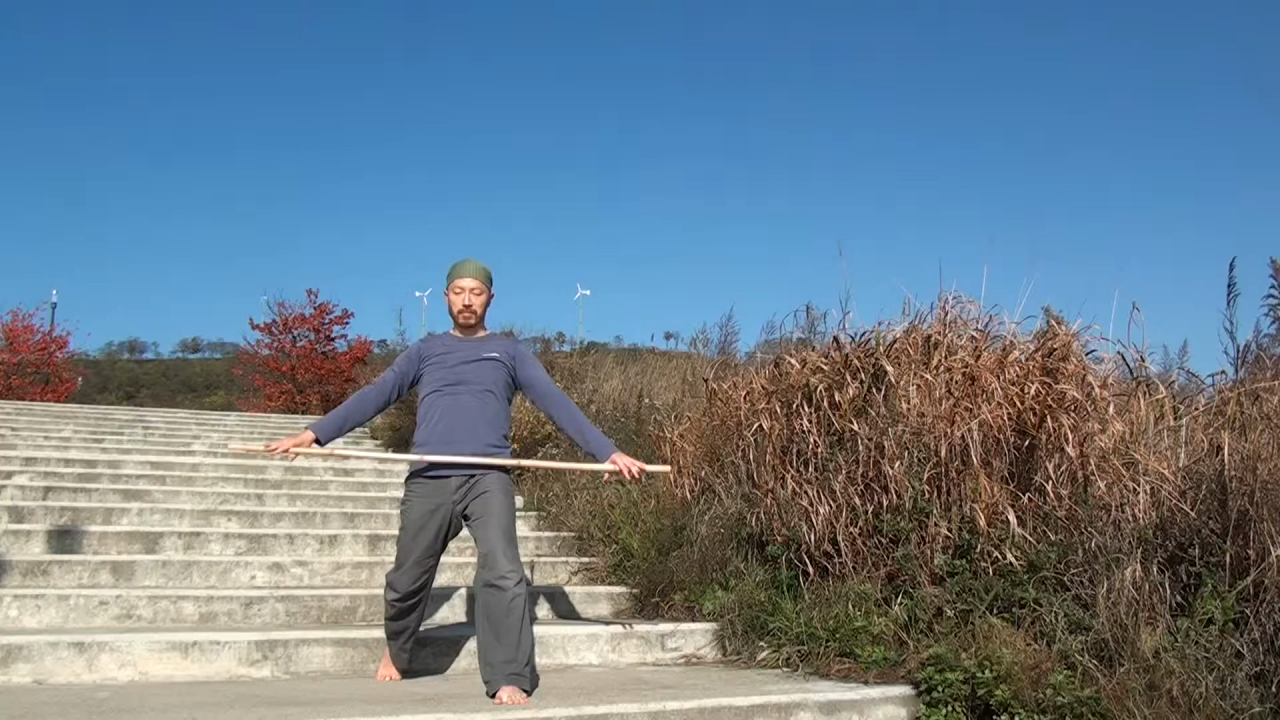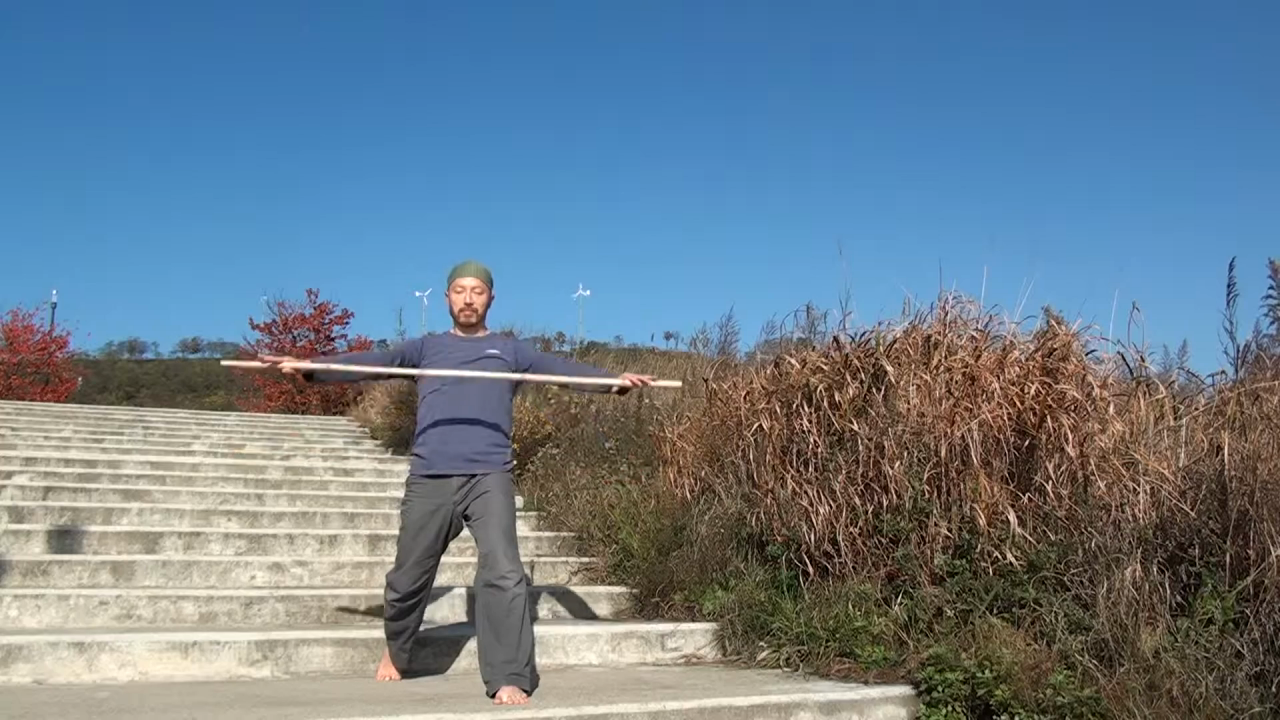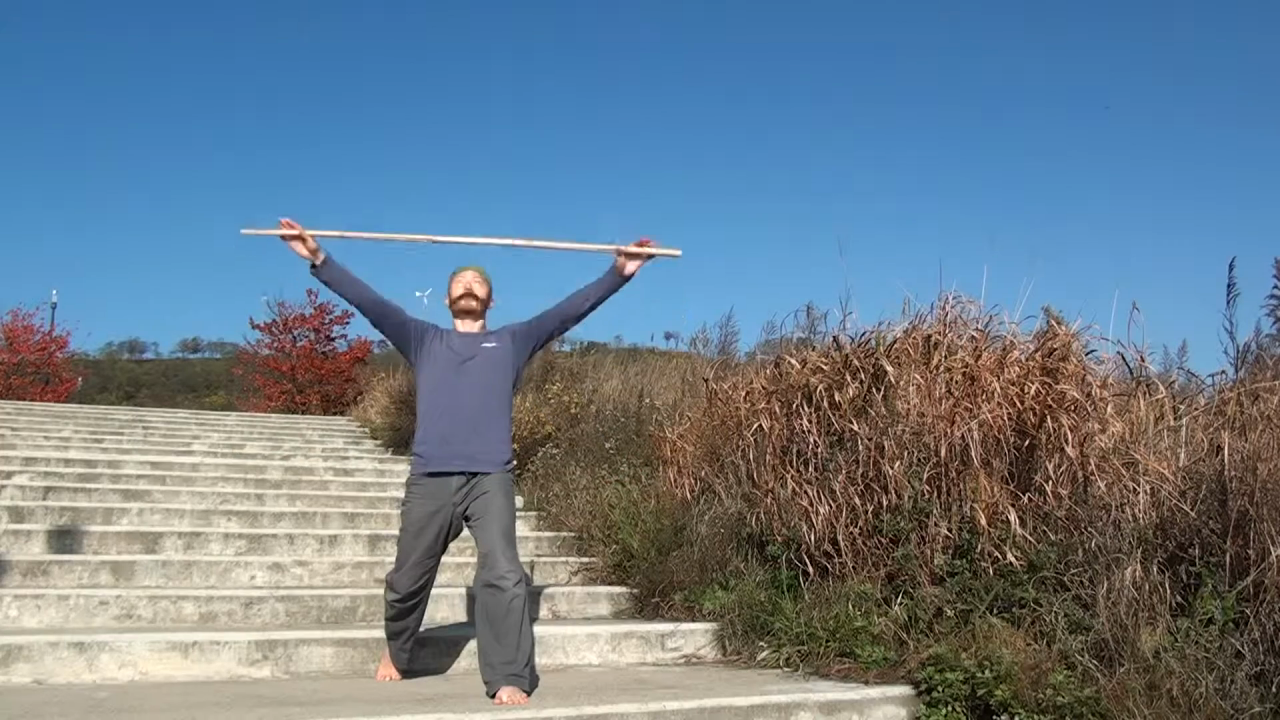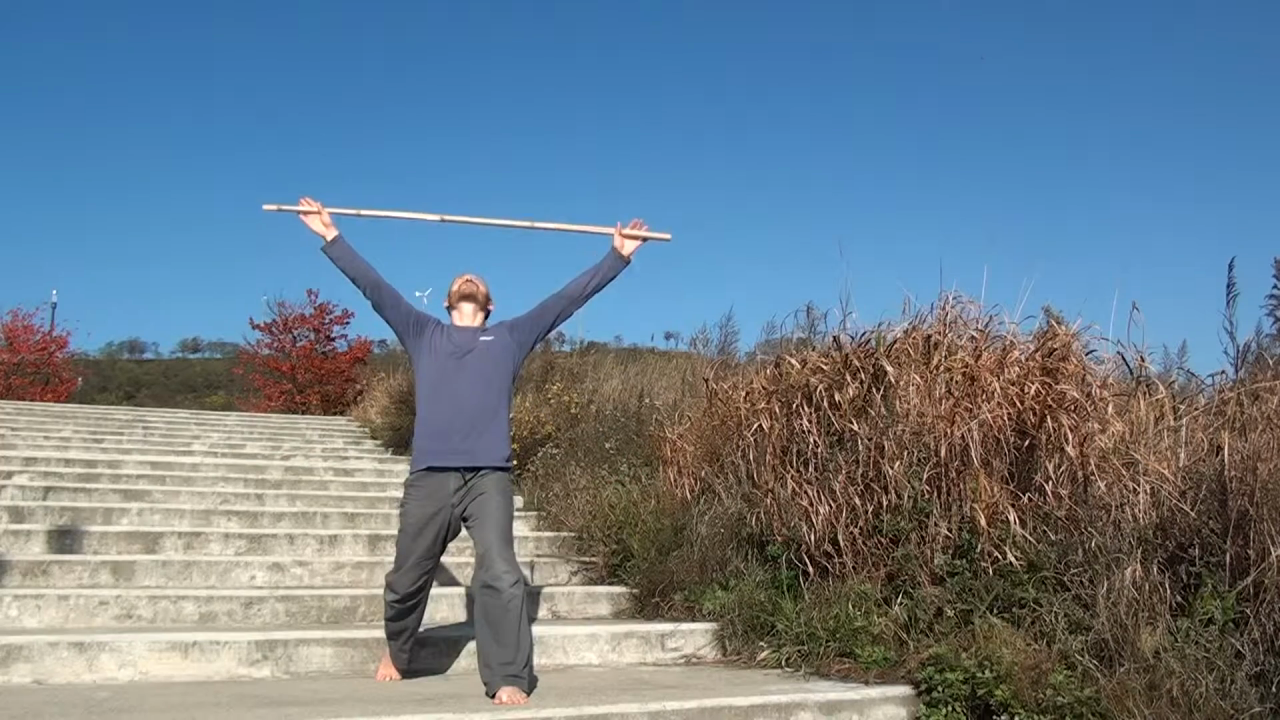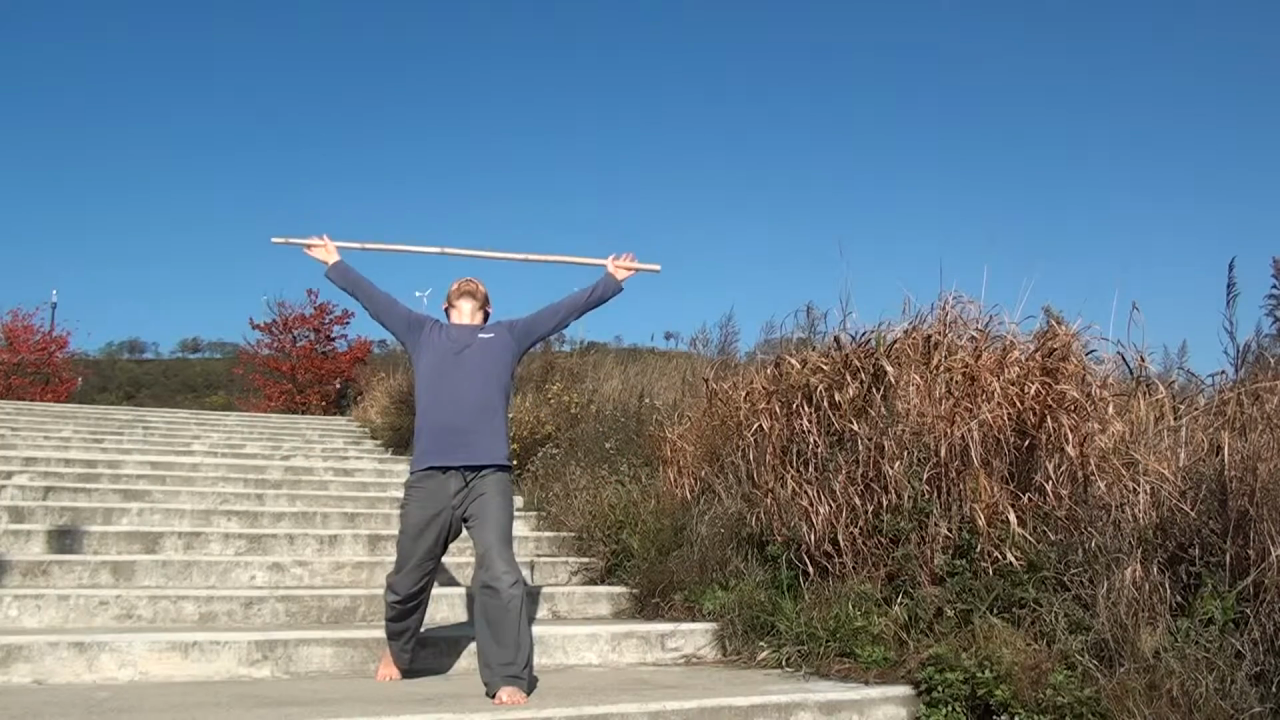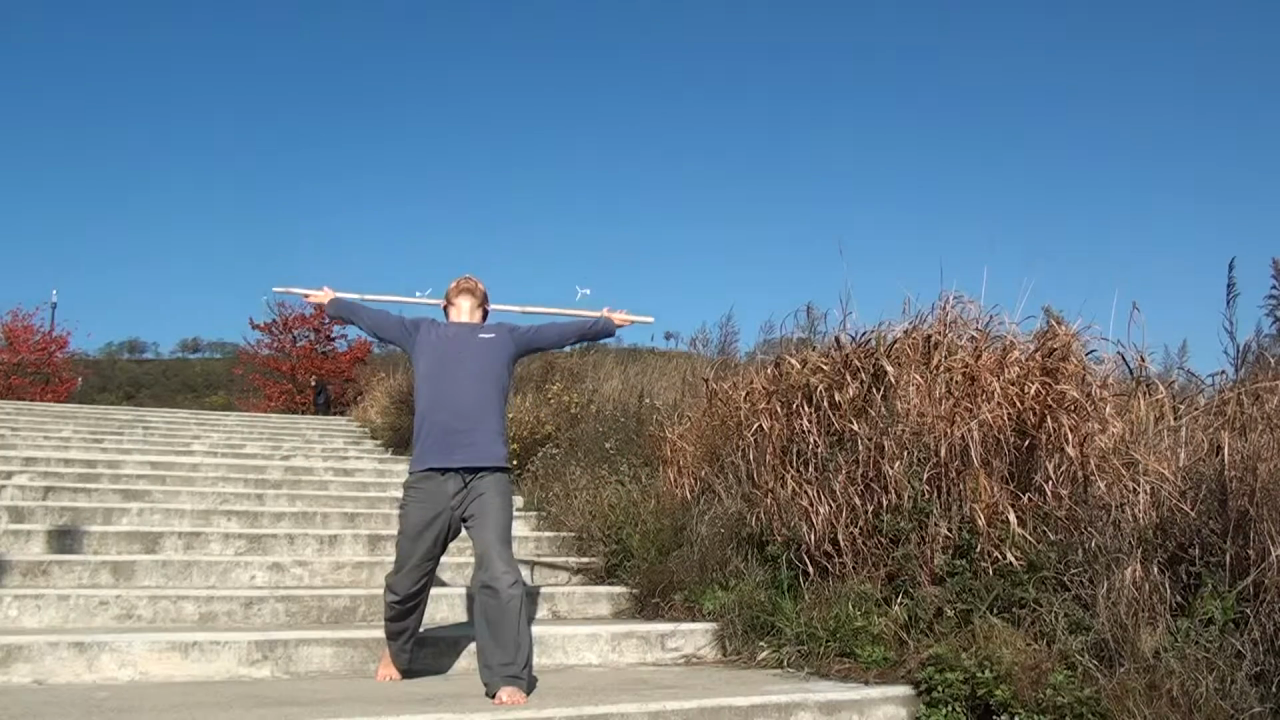
dt=0.4s
person 1, frame 1
left shoulder: (510, 351)
right shoulder: (425, 349)
left elbow: (553, 400)
right elbow: (377, 393)
left wrist: (607, 450)
right wrist: (315, 432)
left hip: (490, 479)
right hip: (428, 479)
left knee: (503, 575)
right knee: (407, 578)
left ankle: (510, 680)
right ankle: (396, 653)
person 1, frame 2
left shoulder: (512, 348)
right shoulder: (424, 346)
left elbow: (560, 367)
right elbow: (371, 359)
left wrist: (612, 380)
right wrist: (310, 366)
left hip: (490, 477)
right hip: (429, 479)
left knee: (503, 574)
right knee: (407, 578)
left ankle: (510, 679)
right ankle: (396, 652)
person 1, frame 3
left shoulder: (512, 342)
right shoulder: (423, 340)
left elbow: (571, 310)
right elbow: (369, 303)
left wrist: (619, 273)
right wrist: (318, 259)
left hip: (491, 478)
right hip: (430, 479)
left knee: (502, 576)
right knee: (408, 578)
left ankle: (510, 680)
right ankle: (396, 654)
person 1, frame 4
left shoulder: (510, 337)
right shoulder: (423, 333)
left elbow: (570, 297)
right elbow: (372, 285)
left wrist: (618, 256)
right wrist: (330, 236)
left hip: (490, 476)
right hip: (429, 477)
left knee: (500, 575)
right knee: (408, 578)
left ankle: (510, 680)
right ankle: (396, 654)
person 1, frame 5
left shoulder: (508, 335)
right shoulder: (423, 332)
left elbow: (567, 308)
right elbow: (370, 296)
left wrist: (611, 279)
right wrist: (333, 262)
left hip: (489, 475)
right hip: (430, 476)
left knee: (500, 575)
right knee: (409, 578)
left ankle: (510, 679)
right ankle: (396, 654)
person 1, frame 6
left shoulder: (506, 336)
right shoulder: (422, 333)
left elbow: (562, 332)
right elbow: (369, 319)
left wrist: (605, 324)
right wrist: (331, 303)
left hip: (488, 476)
right hip: (429, 476)
left knee: (499, 576)
right knee: (408, 577)
left ankle: (509, 680)
right ankle: (396, 653)
